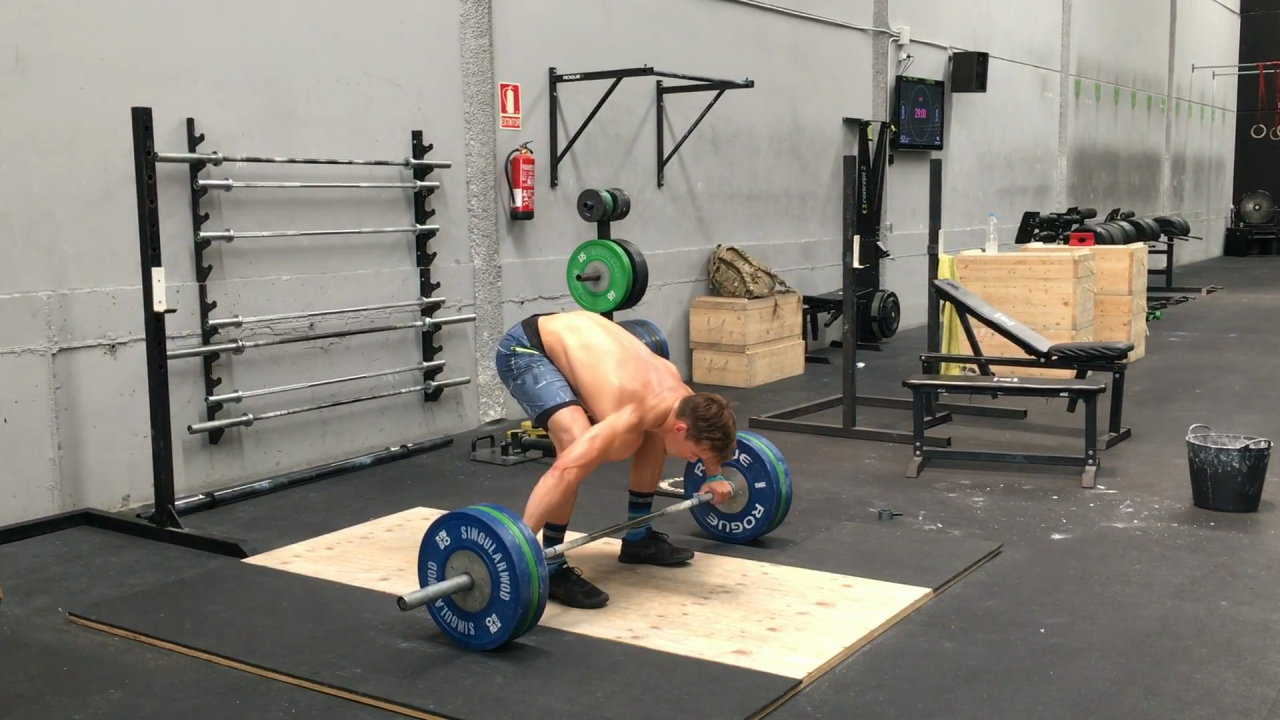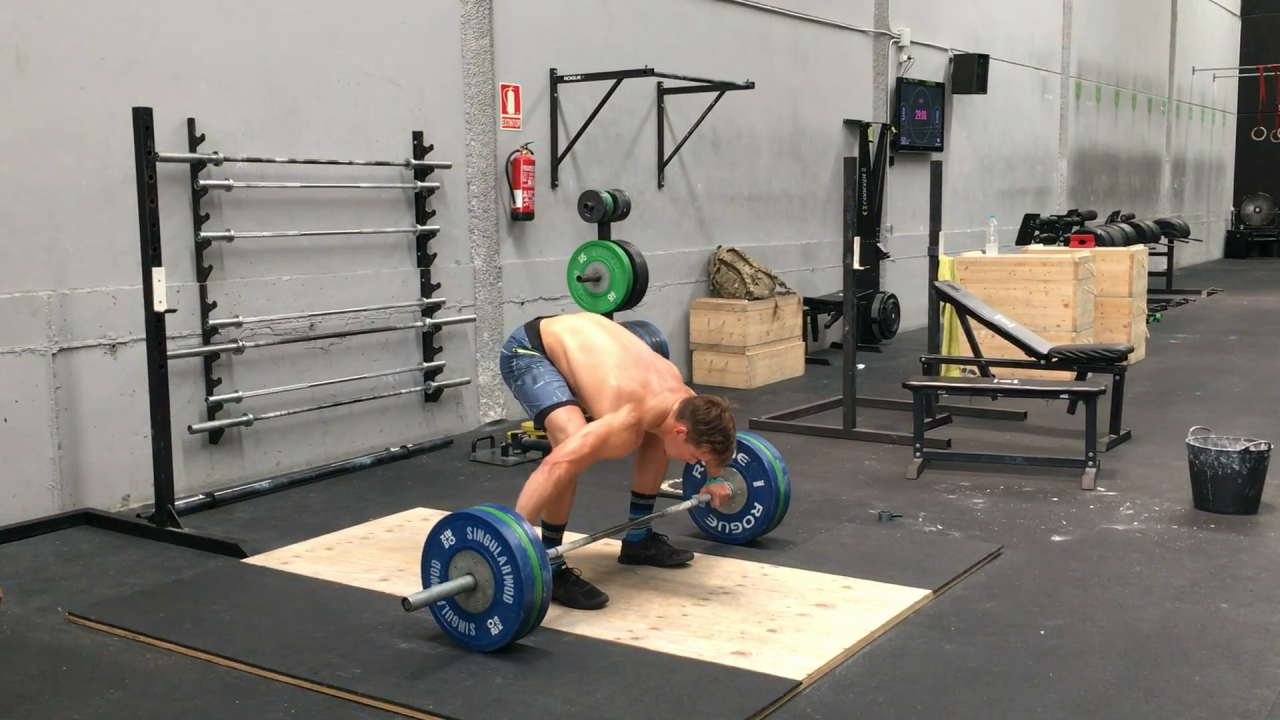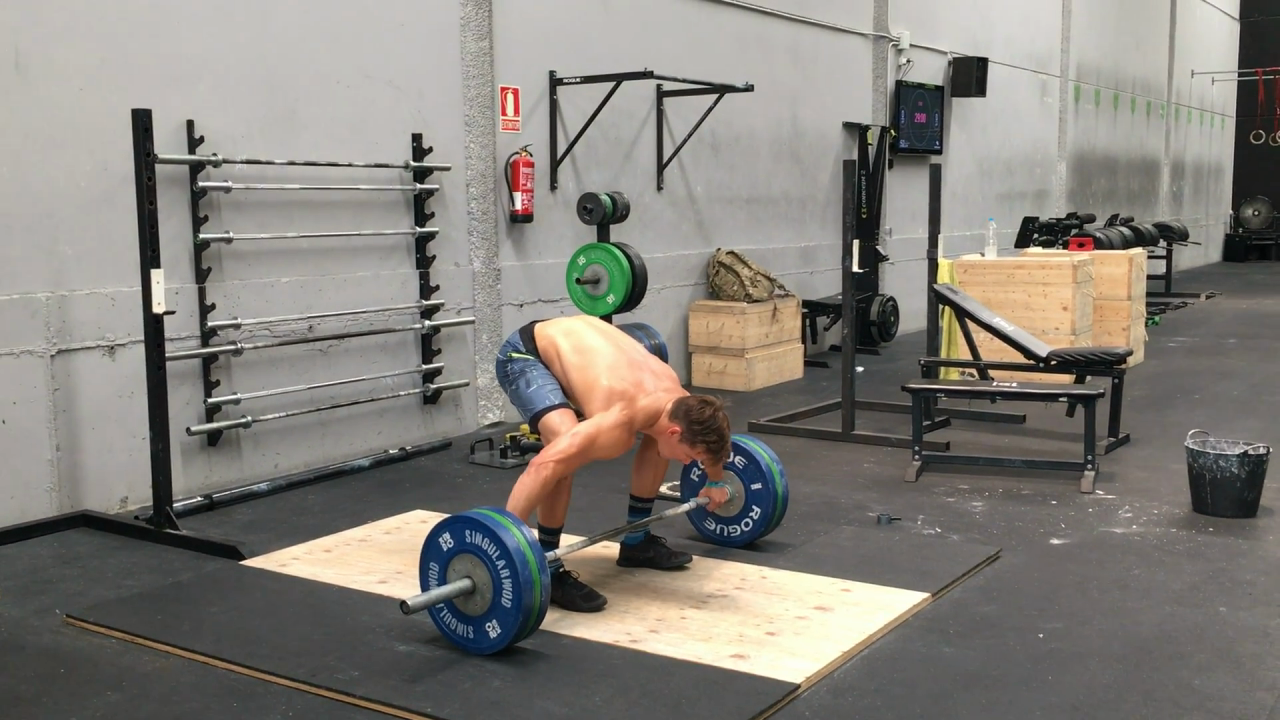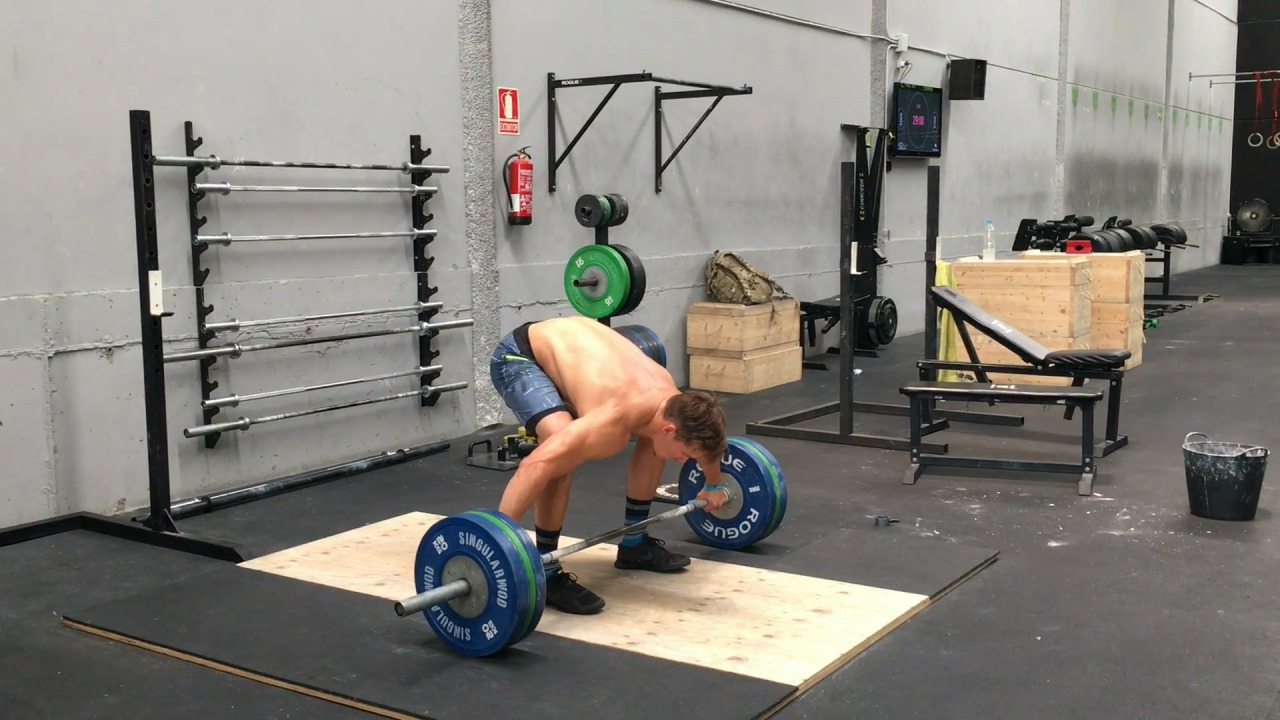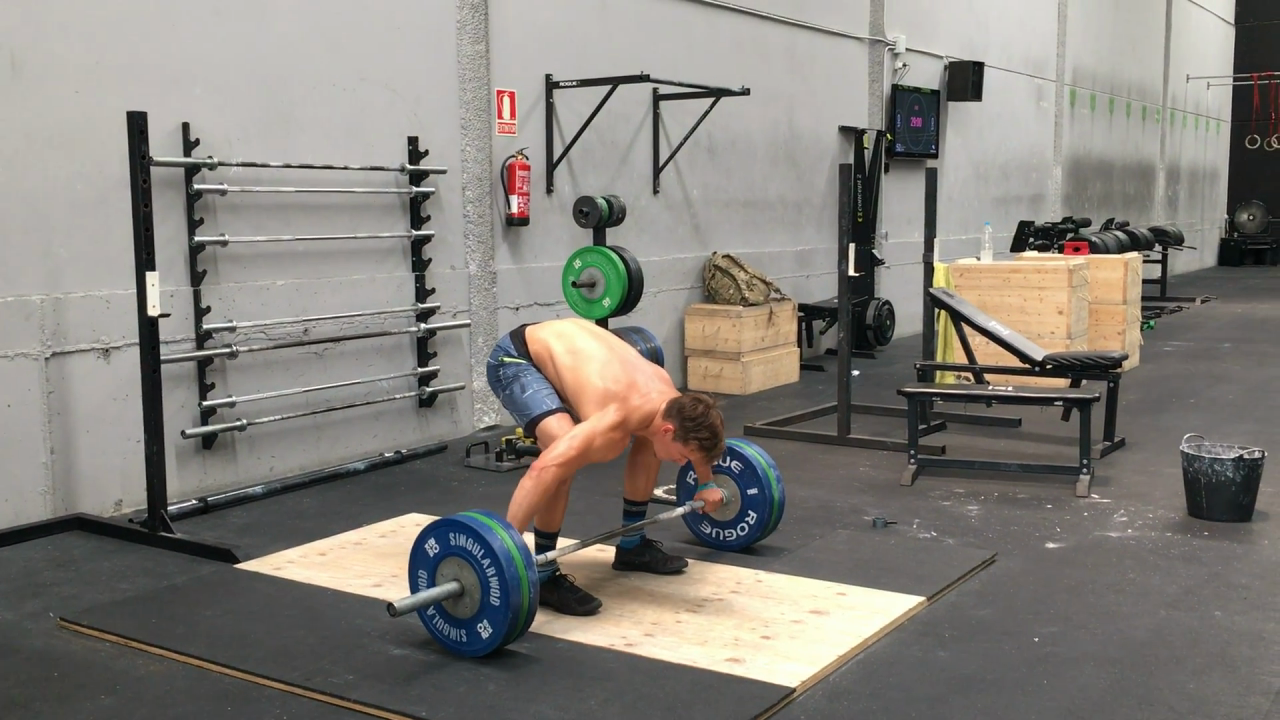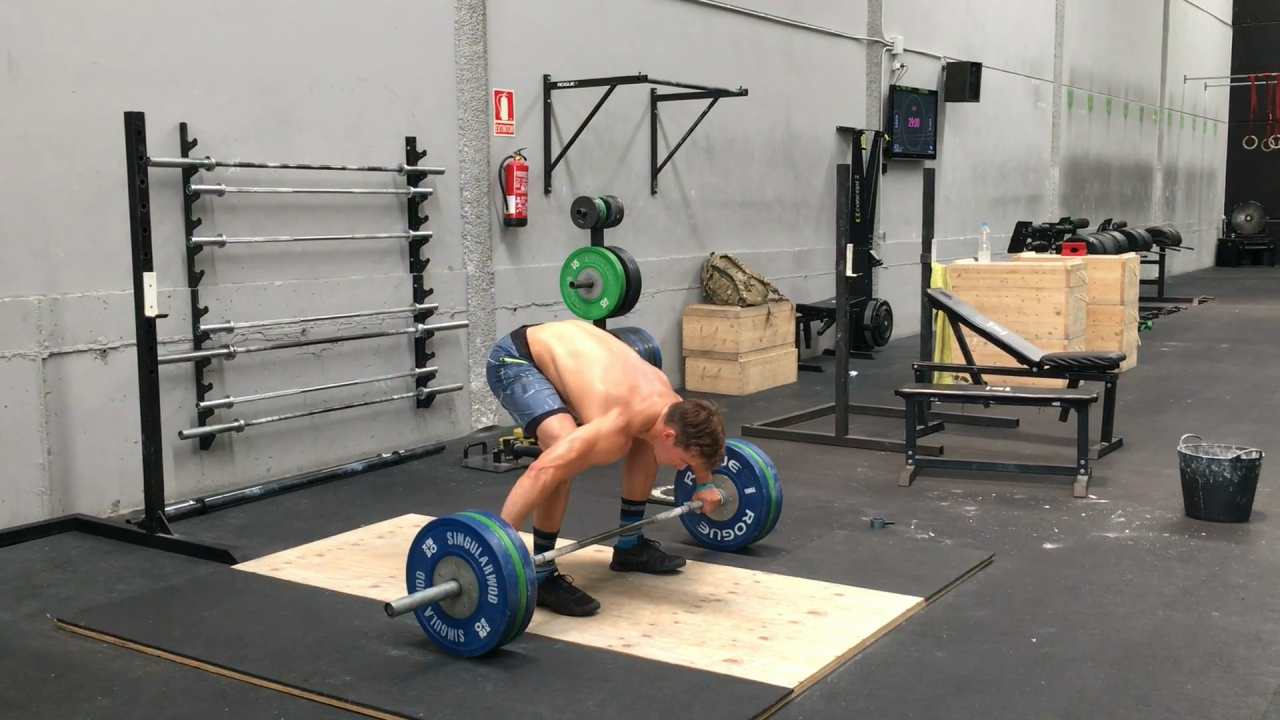
dt=0.2s
person 1, frame 1
left shoulder: (681, 398)
right shoulder: (629, 423)
left elbow: (707, 425)
right elbow: (564, 471)
left wrist: (713, 476)
right hip: (524, 349)
right knee: (576, 440)
left ankle: (638, 539)
right ankle: (551, 569)
person 1, frame 2
left shoulder: (683, 400)
right shoulder: (626, 425)
left elbow: (709, 430)
right elbow: (554, 466)
left wrist: (714, 478)
right hip: (528, 351)
right knee: (572, 439)
left ankle: (638, 540)
right ankle: (550, 569)
person 1, frame 3
left shoulder: (678, 403)
right shoulder: (619, 425)
left elbow: (708, 435)
right elbow: (542, 466)
left wrist: (715, 483)
right hip: (524, 355)
left knee: (657, 438)
right knee: (564, 457)
left ankle: (636, 542)
right ankle: (548, 572)
person 1, frame 4
left shoulder: (672, 401)
right shoulder: (613, 423)
left elbow: (703, 435)
right elbow: (533, 466)
left wrist: (713, 486)
right hip: (518, 357)
left knee: (653, 440)
right knee: (563, 456)
left ankle: (634, 544)
right ankle: (547, 575)
person 1, frame 5
left shoulder: (670, 403)
right shoulder: (615, 426)
left elbow: (697, 435)
right elbow: (542, 471)
left wrist: (705, 484)
right hip: (514, 359)
left knee: (648, 439)
right knee: (563, 446)
left ankle: (632, 546)
right ankle: (544, 576)
person 1, frame 6
left shoulder: (671, 407)
right shoulder: (616, 430)
left elbow: (697, 437)
right elbow: (540, 471)
left wrist: (704, 485)
right hip: (515, 360)
right knee: (564, 444)
left ankle: (629, 546)
right ankle: (542, 577)
